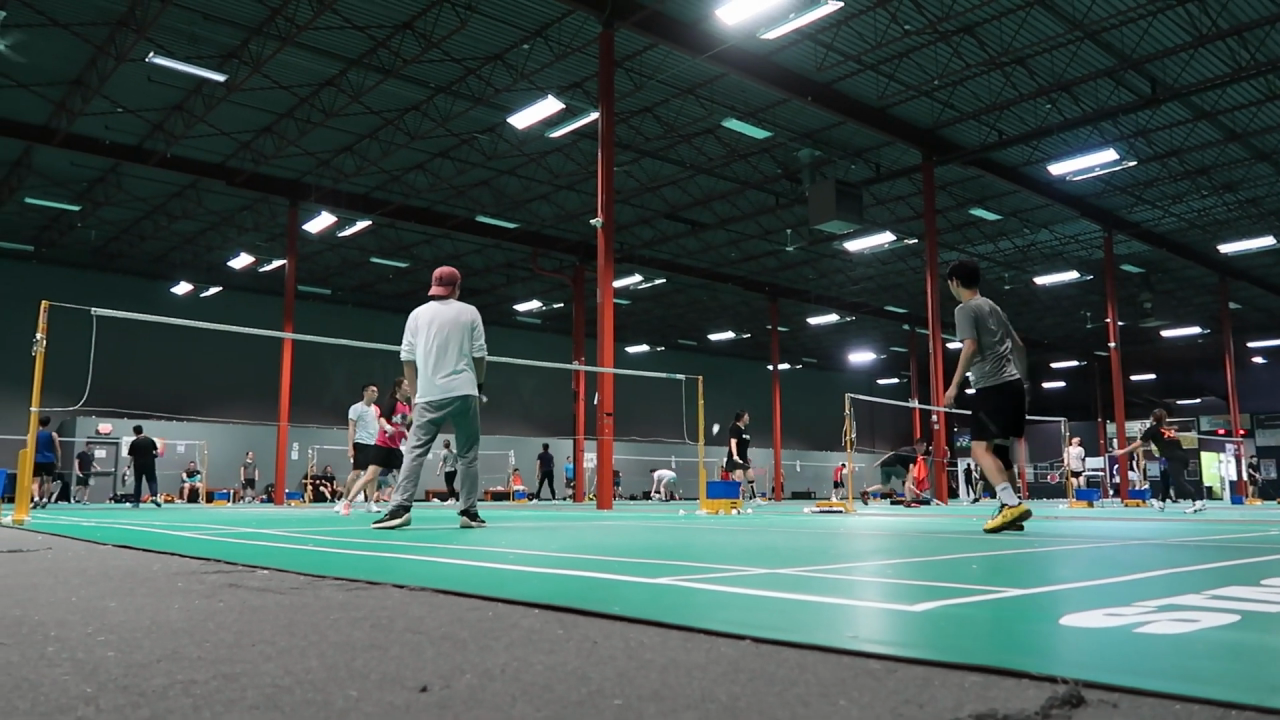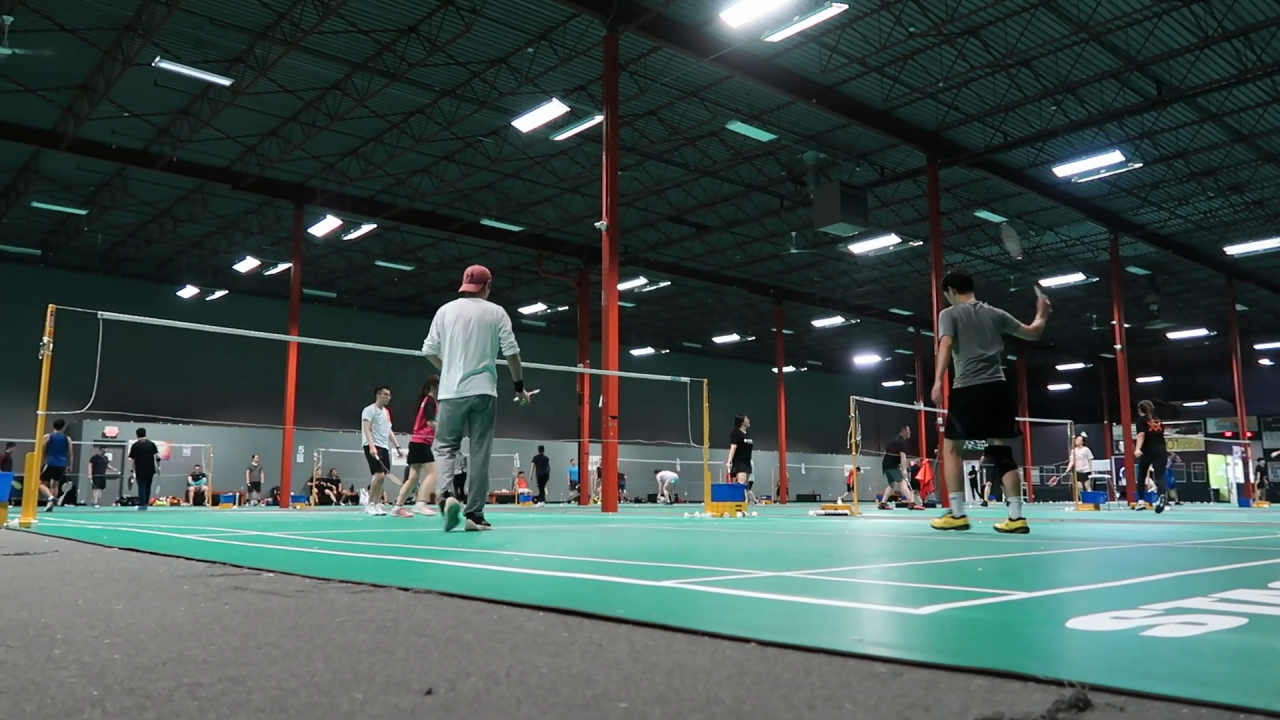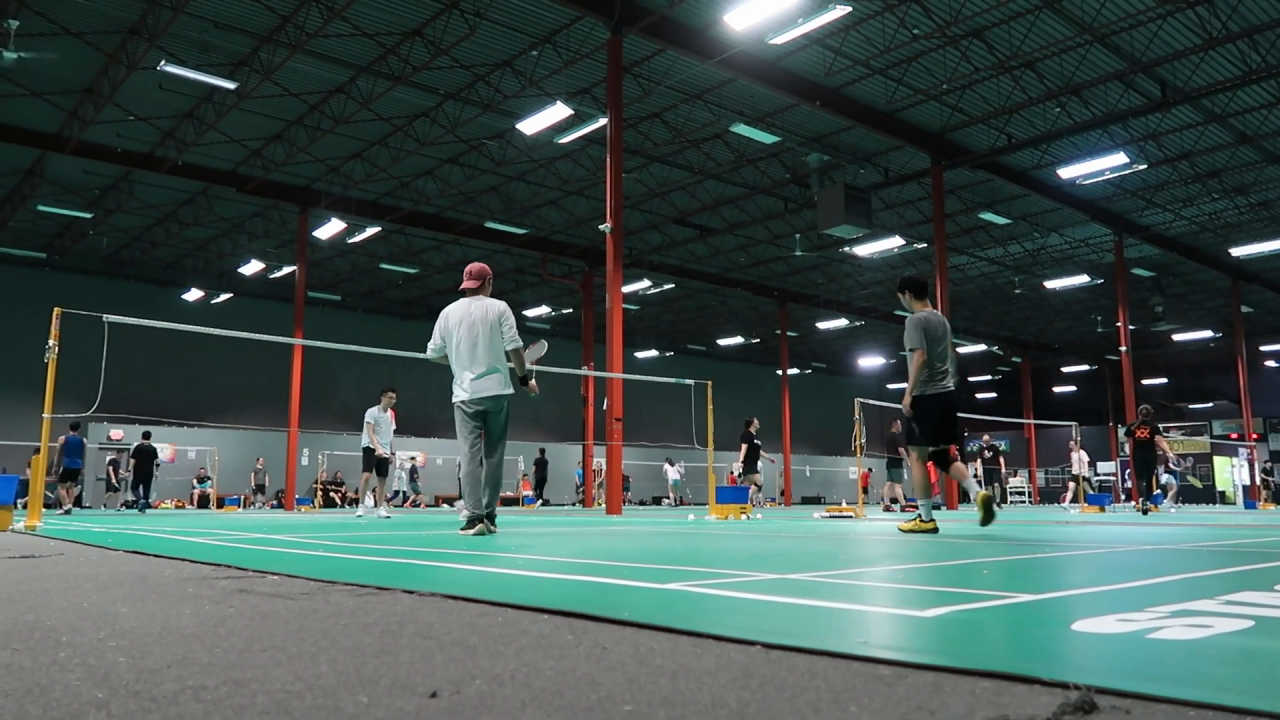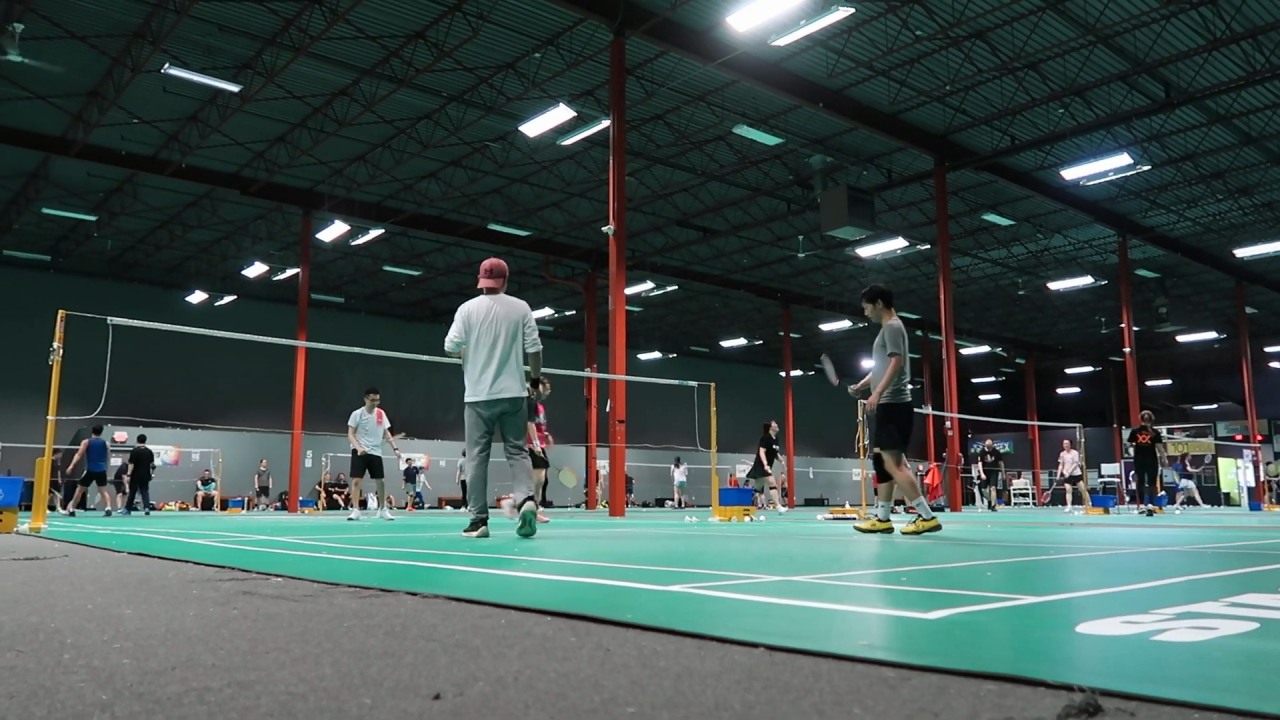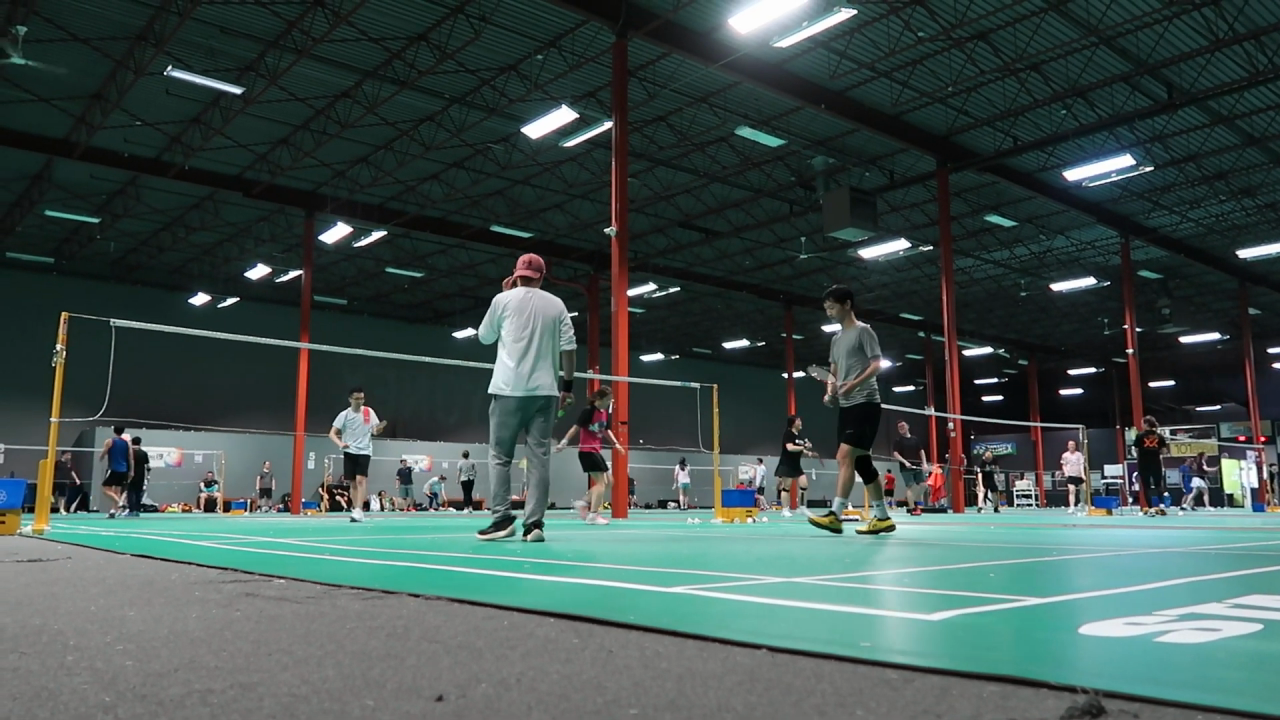
dt=0.4s
person 1, frame 1
left shoulder: (417, 314)
right shoulder: (469, 312)
left elbow: (407, 358)
right elbow: (479, 355)
left wrist: (415, 393)
right wrist: (478, 386)
left hip: (430, 395)
right hip: (464, 393)
left knee: (415, 451)
right knee: (468, 454)
left ankle: (400, 508)
right ankle: (469, 511)
person 1, frame 2
left shoulder: (445, 311)
right shoulder: (496, 312)
left elbow: (429, 351)
right elbow: (511, 352)
right wrist: (519, 386)
left hip: (451, 392)
right hip: (483, 392)
left knee: (444, 448)
right knee: (480, 455)
left ankle: (447, 495)
right ankle: (475, 514)
person 1, frame 3
left shoulder: (448, 313)
right shoulder: (499, 308)
left elbow: (433, 353)
right elbow: (514, 347)
right wrist: (524, 379)
left hip: (465, 394)
right hip: (497, 391)
left knee: (470, 455)
right knee: (494, 455)
left ankle: (475, 517)
right ankle: (488, 515)
person 1, frame 4
left shoulder: (467, 308)
right shoulder: (521, 307)
left elbow: (451, 346)
right elbow: (534, 349)
right wrist: (534, 381)
left hip: (479, 395)
right hip: (513, 393)
left knee: (478, 457)
right knee: (518, 452)
left ankle: (479, 520)
right ankle: (527, 500)
person 1, frame 5
left shoulder: (503, 299)
right shoulder: (556, 304)
left elbow: (485, 337)
right elbow: (568, 348)
right wrist: (567, 385)
left hip: (509, 390)
right hip: (544, 391)
left knee: (500, 455)
right knee: (539, 457)
left ankle: (502, 517)
right ankle: (534, 524)
person 2, frame 1
left shoulder: (964, 309)
right shoulder: (992, 307)
left elbow: (970, 348)
right elbow: (1018, 346)
left wrist: (954, 385)
right wrist: (1024, 378)
left hip: (992, 389)
right hip: (1013, 386)
left knee: (981, 450)
right knee: (999, 450)
left ankle: (1013, 504)
right ankle: (1010, 510)
person 2, frame 2
left shoulder: (950, 314)
right shoulder: (994, 313)
left elbow: (946, 345)
right elbow: (1031, 332)
left wrist: (938, 381)
right wrist: (1041, 313)
left hip: (968, 390)
right hip: (998, 388)
left knee: (951, 449)
right knee: (1002, 452)
left ankle: (957, 514)
right ankle: (1016, 516)
person 2, frame 3
left shoulder: (914, 321)
right shoulder: (942, 320)
left elbow: (919, 358)
left wrist: (908, 393)
left hip: (925, 396)
right hip: (947, 394)
left knee: (917, 457)
right knee: (946, 456)
left ankle: (925, 518)
right ankle: (979, 493)
person 2, frame 4
left shoulder: (891, 327)
right shoulder: (890, 329)
left elbow: (896, 363)
left wrist: (876, 394)
right wrist: (861, 385)
left hip: (892, 404)
right hip: (890, 404)
left knee: (893, 462)
right knee: (880, 460)
left ankle: (927, 516)
right ankle: (882, 518)
person 2, frame 5
left shoulder: (863, 331)
right shoulder: (837, 338)
left elbow: (876, 364)
right elbow: (834, 371)
left wrist: (854, 384)
right wrist: (830, 392)
left hip: (865, 403)
right hip: (847, 406)
left knee: (845, 457)
right knee: (862, 462)
left ankle: (835, 515)
right ankle: (882, 517)
